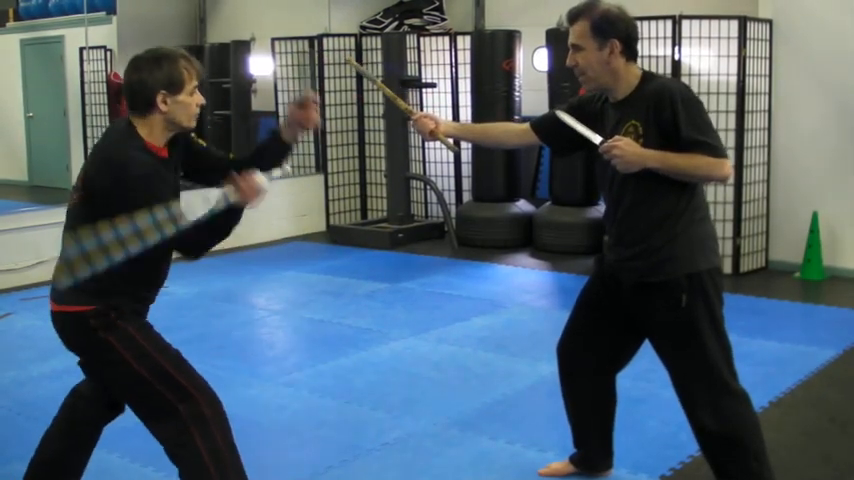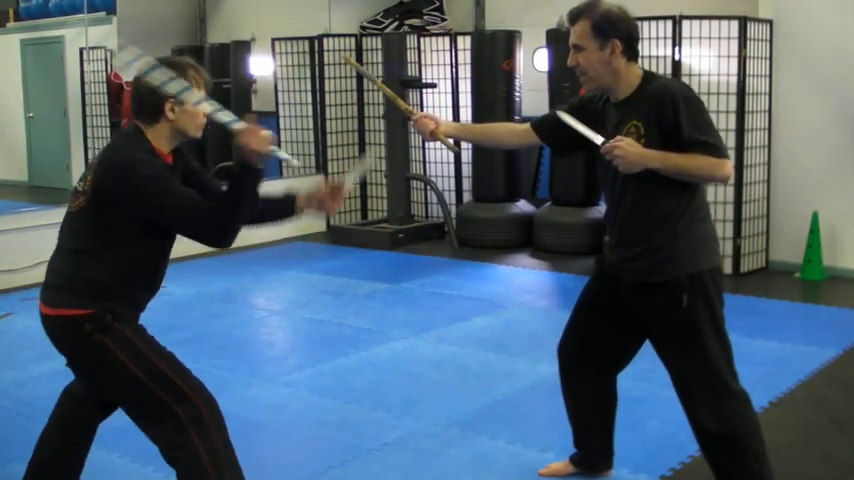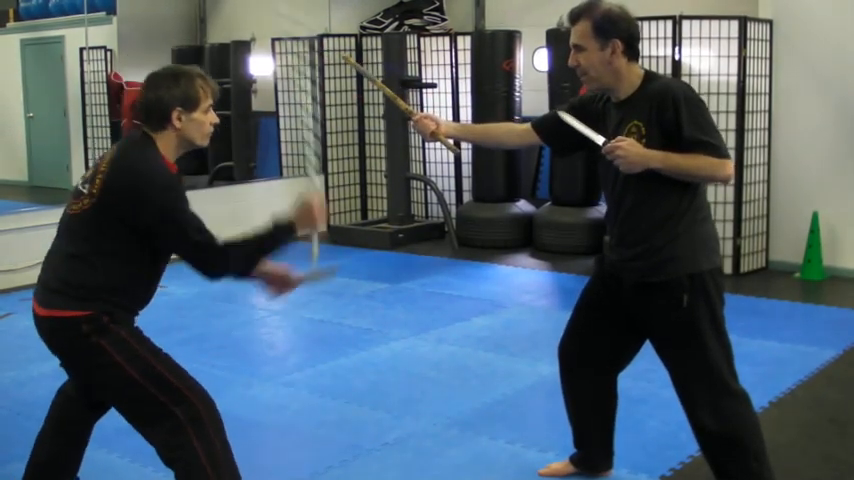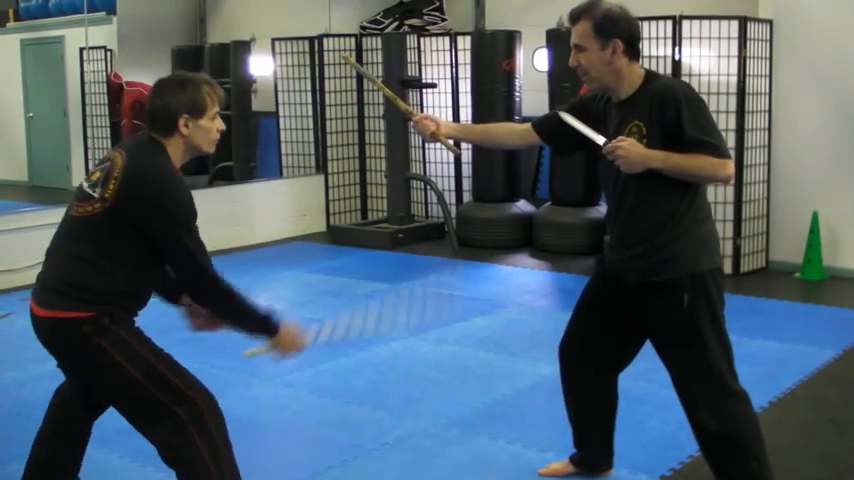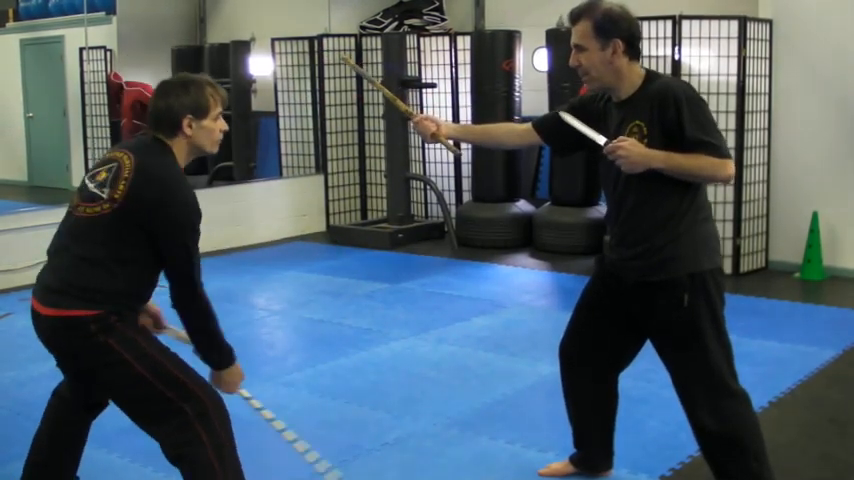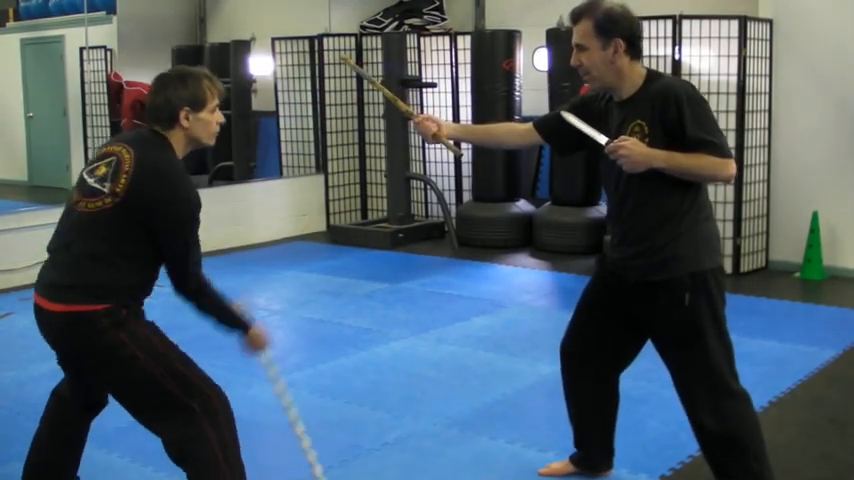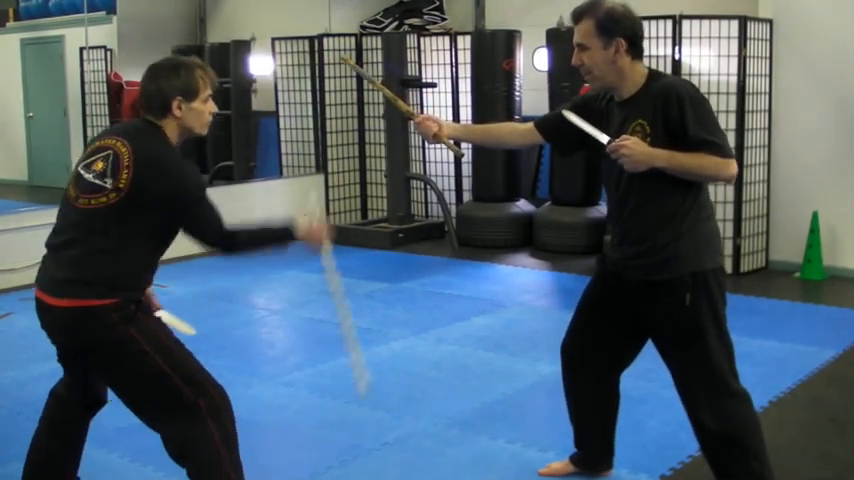
dt=0.1s
person 1, frame 1
left shoulder: (668, 96)
right shoulder: (593, 108)
left elbow: (720, 167)
right elbow: (521, 134)
left wrist: (646, 157)
right wrist: (448, 128)
left hip: (680, 270)
right hip: (621, 265)
left knee: (710, 390)
right knee: (579, 356)
person 1, frame 2
left shoulder: (669, 97)
right shoulder: (594, 108)
left elbow: (721, 168)
right elbow: (522, 134)
left wrist: (647, 157)
right wrist: (449, 128)
left hip: (681, 270)
right hip: (621, 265)
left knee: (711, 390)
right knee: (580, 356)
person 1, frame 3
left shoulder: (670, 97)
right shoulder: (595, 108)
left elbow: (722, 168)
right elbow: (523, 134)
left wrist: (649, 158)
right wrist: (449, 128)
left hip: (681, 270)
right hip: (622, 265)
left knee: (711, 390)
right knee: (581, 357)
person 1, frame 4
left shoulder: (671, 96)
right shoulder: (595, 107)
left elbow: (723, 168)
right elbow: (523, 134)
left wrist: (650, 157)
right wrist: (450, 129)
left hip: (682, 270)
right hip: (622, 265)
left knee: (711, 390)
right knee: (581, 356)
person 1, frame 5
left shoulder: (672, 96)
right shoulder: (596, 107)
left elbow: (723, 168)
right elbow: (523, 134)
left wrist: (651, 157)
right wrist: (450, 130)
left hip: (682, 270)
right hip: (622, 265)
left knee: (711, 390)
right knee: (581, 357)
person 1, frame 6
left shoulder: (673, 96)
right shoulder: (596, 107)
left elbow: (724, 167)
right elbow: (525, 133)
left wrist: (651, 157)
right wrist: (451, 130)
left hip: (683, 270)
right hip: (623, 264)
left knee: (711, 390)
right knee: (582, 356)
person 1, frame 7
left shoulder: (675, 96)
right shoulder: (597, 106)
left elbow: (726, 167)
right elbow: (526, 133)
left wrist: (653, 156)
right wrist: (452, 129)
left hip: (684, 269)
right hip: (624, 264)
left knee: (712, 390)
right knee: (583, 357)
person 2, frame 1
left shoulder: (162, 141)
right shoulder: (126, 164)
left elbow: (230, 171)
right elbow: (191, 243)
left wrist: (288, 132)
right wrist: (238, 203)
left hip: (90, 303)
right hip: (93, 312)
left knee: (102, 391)
right knee: (192, 408)
person 2, frame 2
left shoulder: (147, 152)
right shoulder: (136, 168)
left elbow: (215, 207)
right elbow: (217, 228)
left wrist: (301, 199)
right wrist: (250, 161)
left hip: (72, 304)
right hip: (87, 316)
left knee: (96, 390)
right knee: (190, 411)
person 2, frame 3
left shoulder: (143, 158)
right shoulder: (146, 177)
left elbow: (191, 245)
right elbow: (211, 260)
left wrist: (256, 268)
right wrist: (291, 226)
left hip: (66, 306)
right hip: (84, 318)
left knee: (89, 390)
right knee: (188, 413)
person 2, frame 4
left shoulder: (131, 158)
right shoulder: (161, 188)
right elbow: (202, 279)
left wrist: (185, 298)
right wrist: (271, 328)
left hip: (55, 307)
right hip: (84, 320)
left knee: (85, 388)
right knee: (191, 415)
person 2, frame 5
left shoulder: (125, 155)
right shoulder: (170, 191)
right elbow: (187, 288)
left wrist: (136, 302)
right wrist: (221, 361)
left hip: (51, 304)
right hip: (87, 320)
left knee: (86, 390)
right knee: (197, 414)
person 2, frame 6
left shoulder: (122, 149)
right shoulder: (168, 184)
right elbow: (188, 280)
right wrist: (243, 327)
left hip: (53, 300)
right hip: (95, 315)
left knee: (85, 386)
right knee: (203, 410)
person 2, frame 7
left shoulder: (111, 140)
right shoulder: (169, 171)
right elbow: (218, 236)
right wrist: (295, 231)
left hip: (53, 298)
right hip: (98, 308)
left knee: (80, 389)
right knee: (201, 406)
